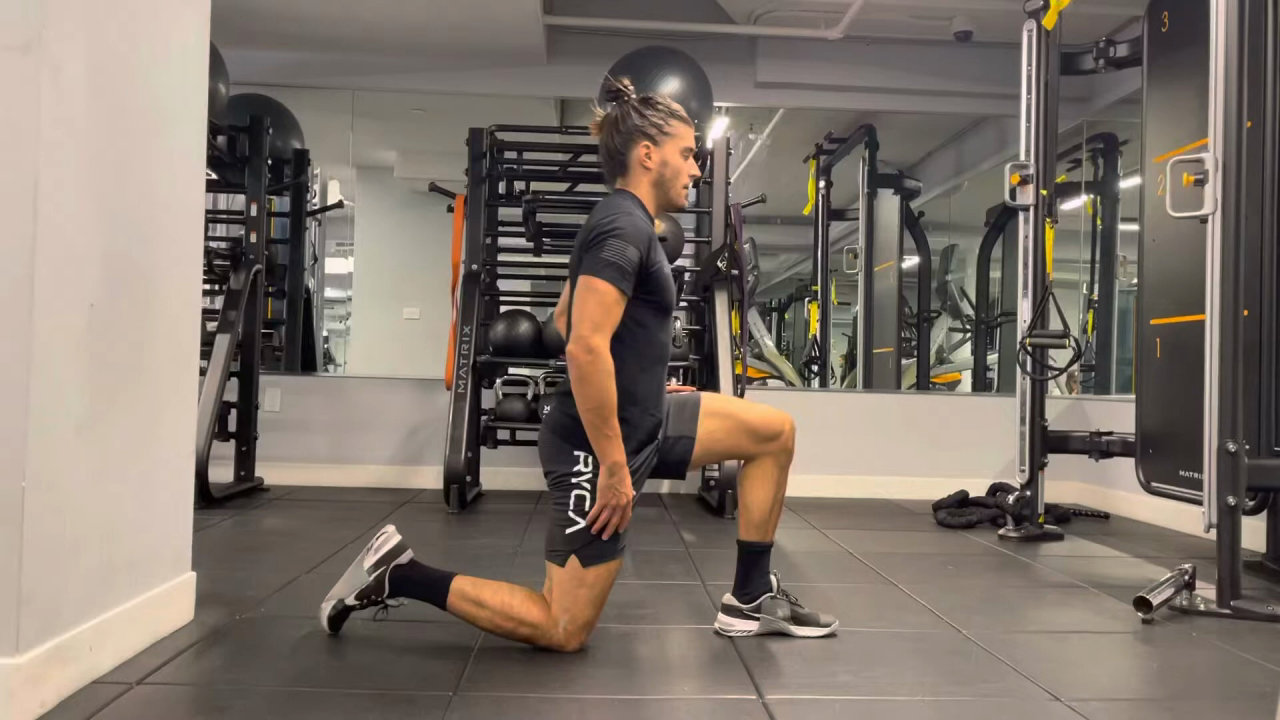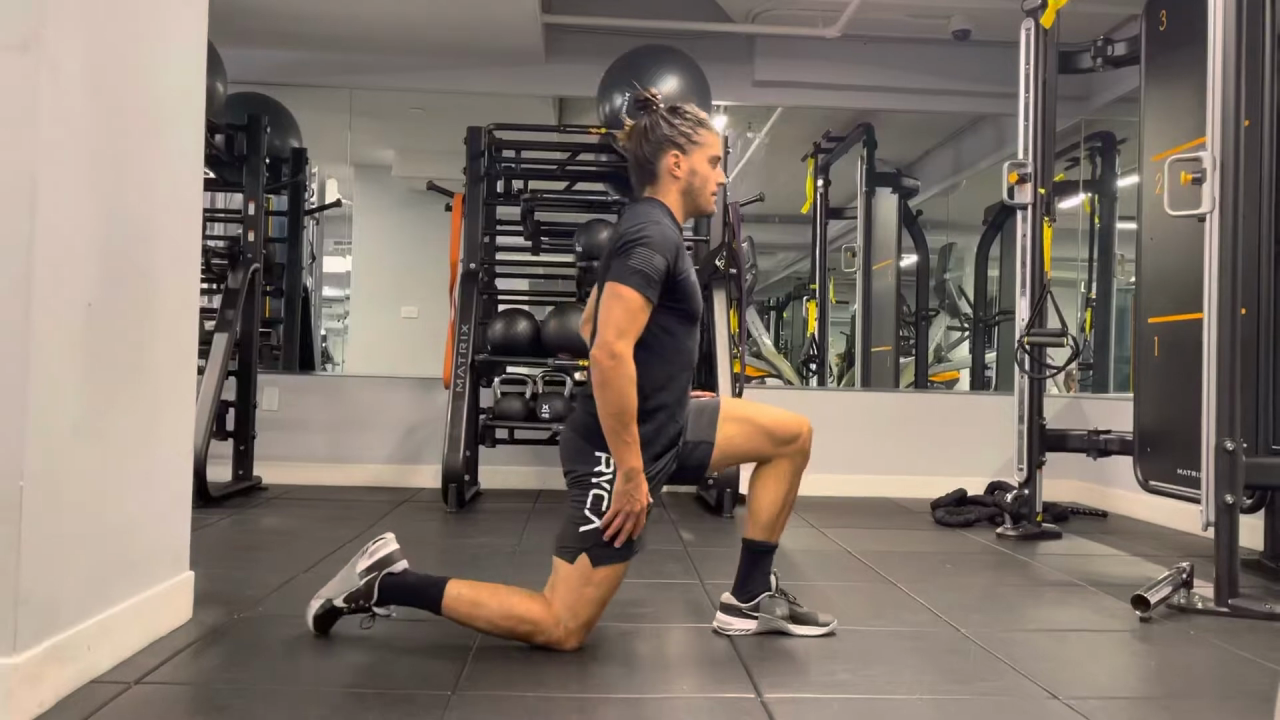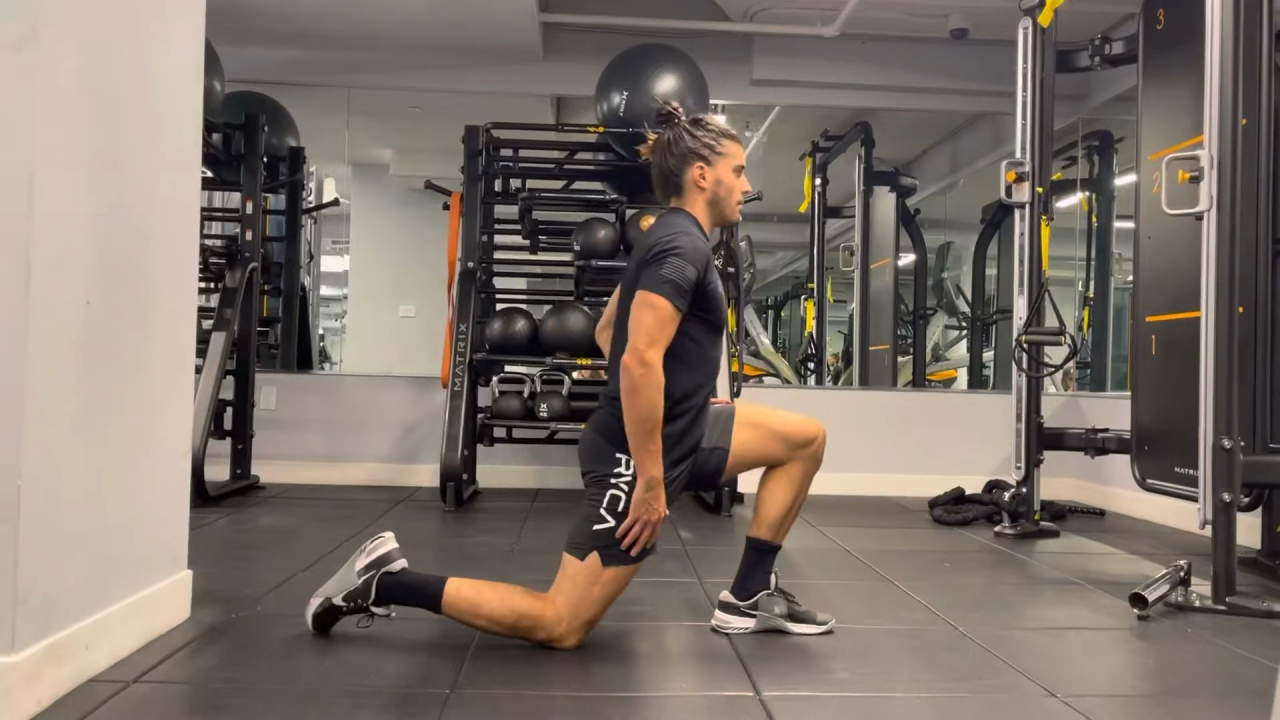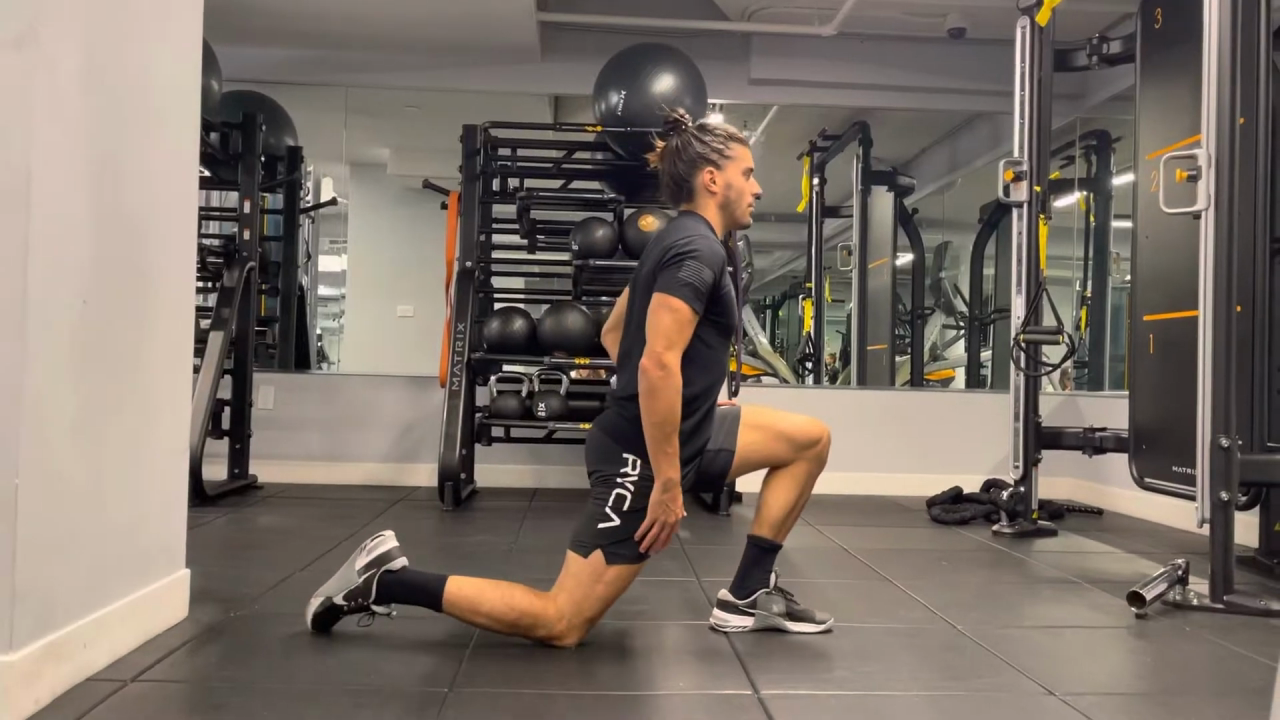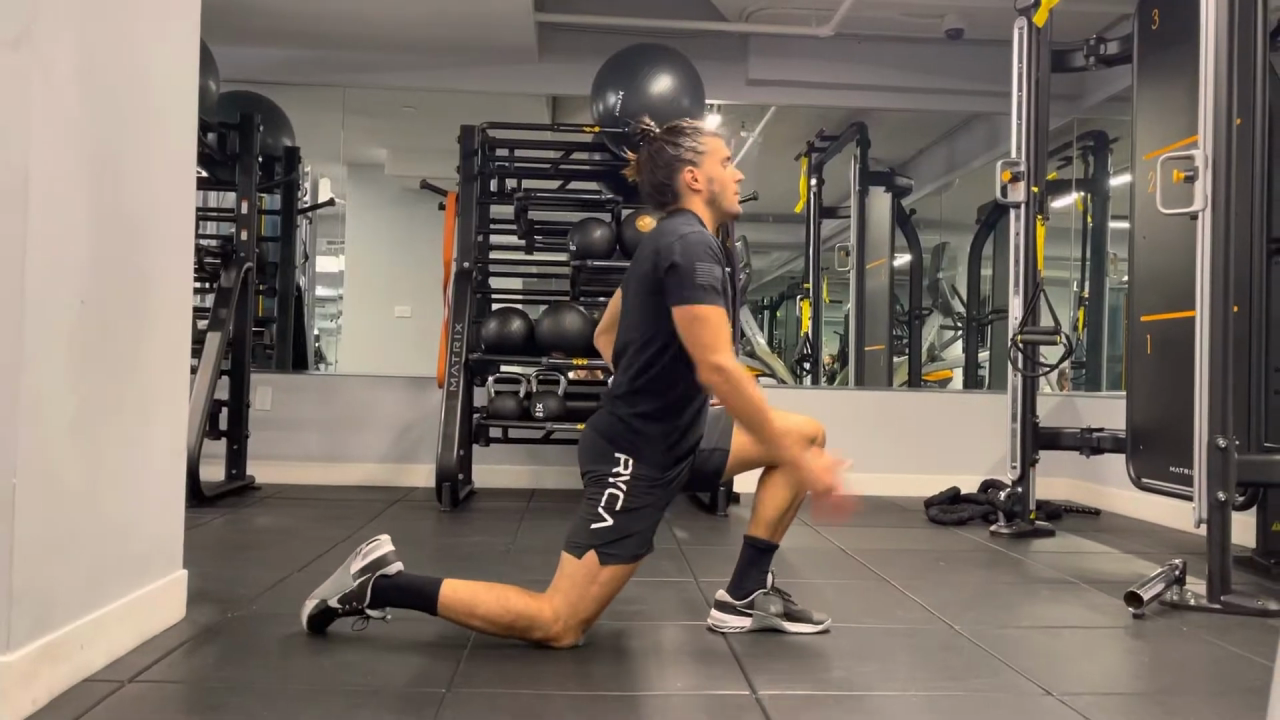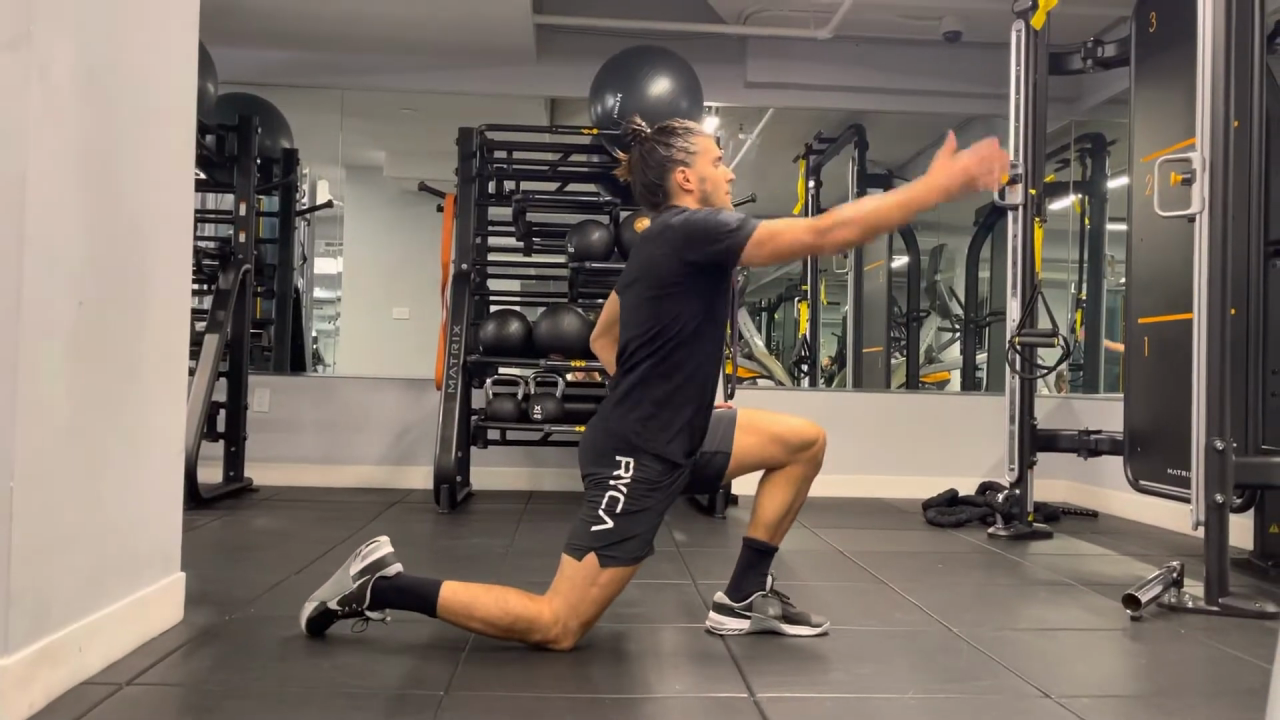
dt=0.3s
person 1, frame 1
left shoulder: (622, 221)
right shoulder: (621, 228)
left elbow: (566, 319)
right elbow: (585, 346)
right wrist: (613, 465)
left hip: (639, 419)
right hip: (597, 441)
left knee: (774, 432)
right knee: (563, 629)
left ankle: (752, 599)
right ankle: (398, 576)
person 1, frame 2
left shoulder: (650, 229)
right shoulder: (653, 236)
left elbow: (591, 326)
right elbow: (610, 351)
right wrist: (631, 472)
left hip: (661, 424)
right hip: (621, 444)
left knee: (791, 435)
right knee: (562, 628)
left ankle: (750, 598)
right ankle: (386, 583)
person 1, frame 3
left shoulder: (673, 238)
right shoulder: (683, 246)
left elbow: (607, 332)
right elbow: (640, 361)
right wrist: (651, 481)
left hip: (673, 431)
right hip: (637, 450)
left knee: (804, 439)
right knee: (560, 624)
left ankle: (750, 596)
right ankle: (386, 582)
person 1, frame 4
left shoulder: (679, 240)
right shoulder: (699, 250)
left elbow: (614, 332)
right elbow: (658, 363)
right wrist: (668, 484)
left hip: (674, 433)
right hip: (644, 453)
left knee: (809, 440)
right knee: (561, 623)
left ankle: (749, 593)
right ankle: (386, 582)
person 1, frame 5
left shoulder: (672, 241)
right shoulder: (691, 249)
left elbow: (609, 334)
right elbow: (720, 369)
right wrist: (795, 459)
left hip: (669, 430)
right hip: (639, 454)
left knee: (808, 434)
right knee: (558, 624)
left ankle: (747, 593)
right ankle: (384, 583)
person 1, frame 6
left shoulder: (668, 242)
right shoulder: (692, 232)
left elbow: (602, 338)
right elbow: (824, 236)
right wrist: (941, 185)
left hip: (666, 438)
right hip: (636, 458)
left knee: (803, 441)
right knee: (557, 625)
left ankle: (743, 599)
right ankle: (385, 585)
